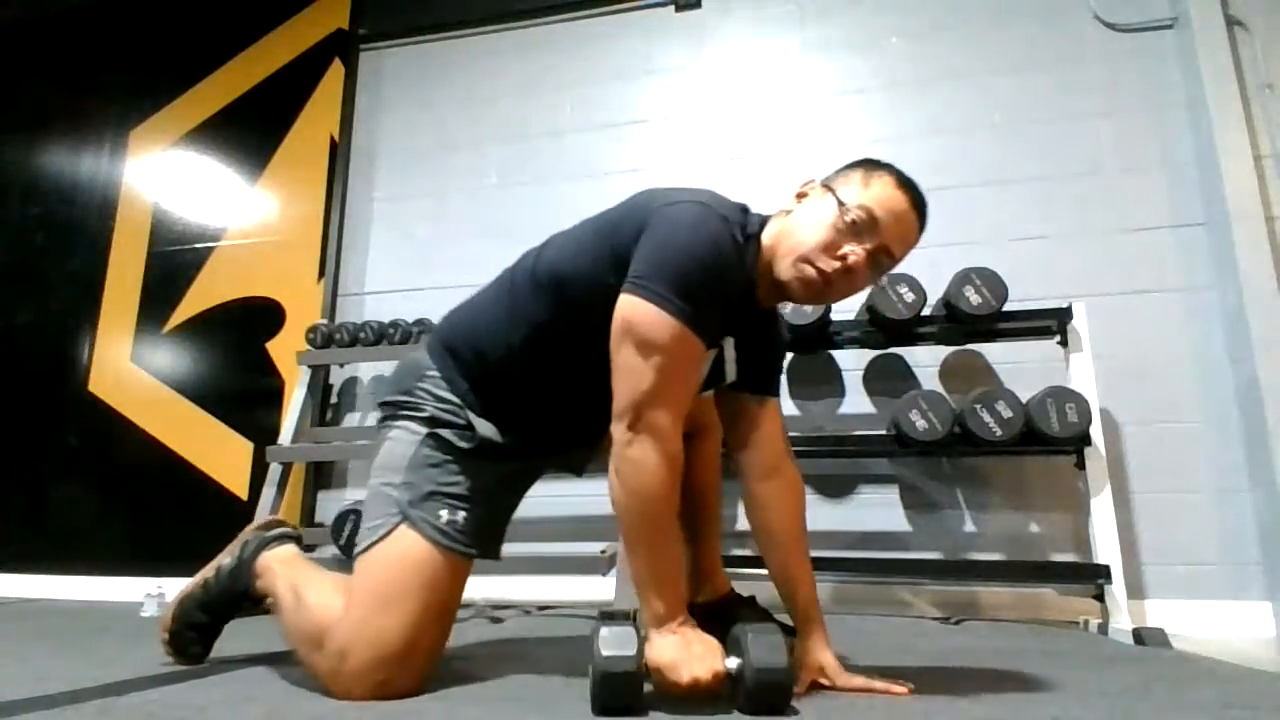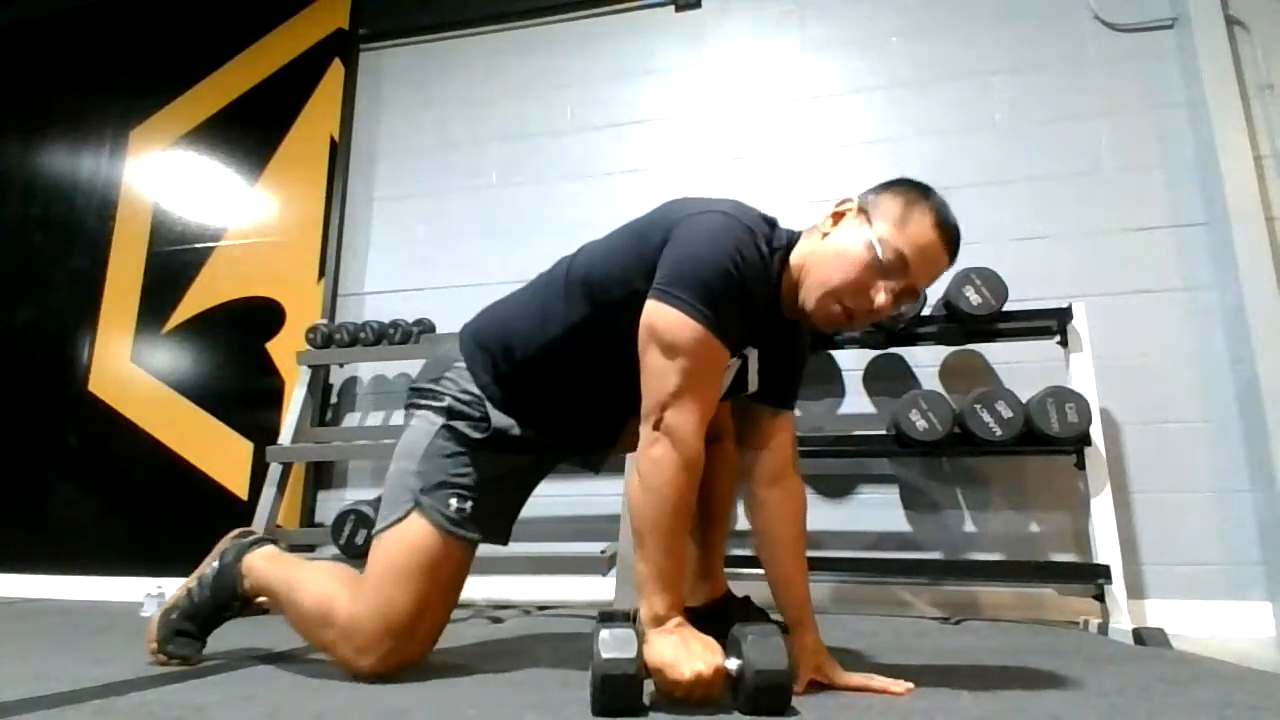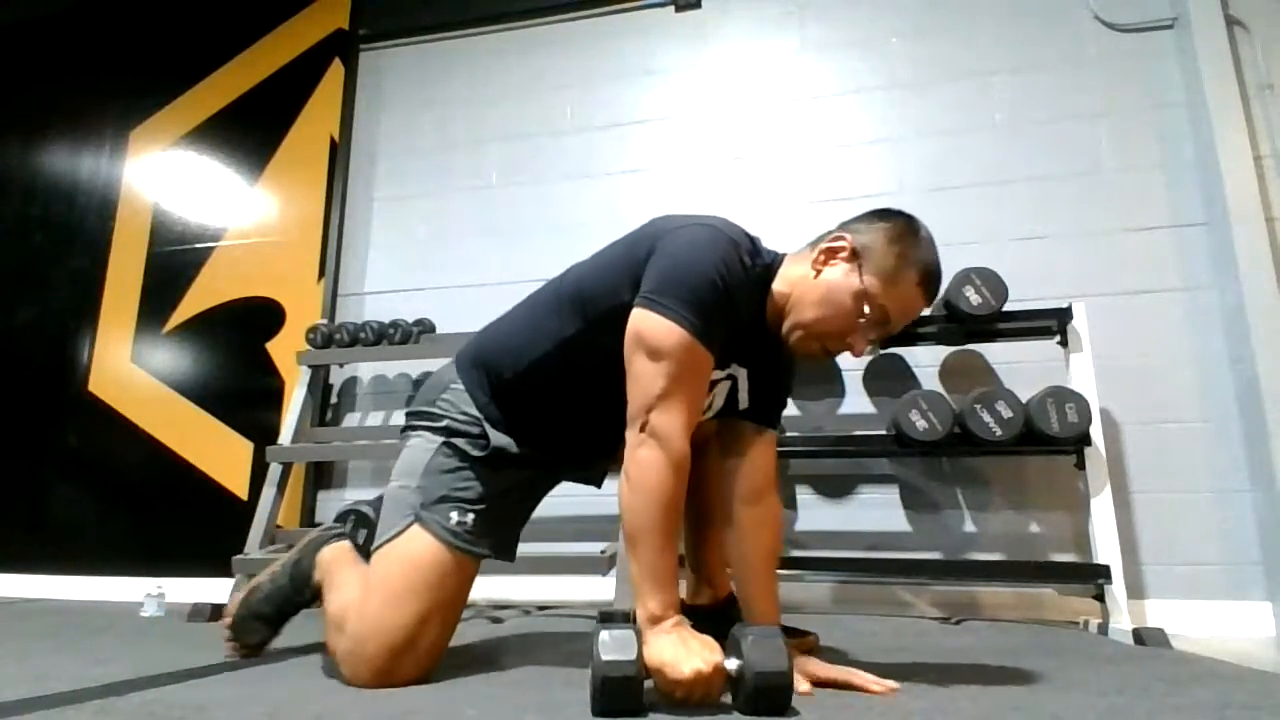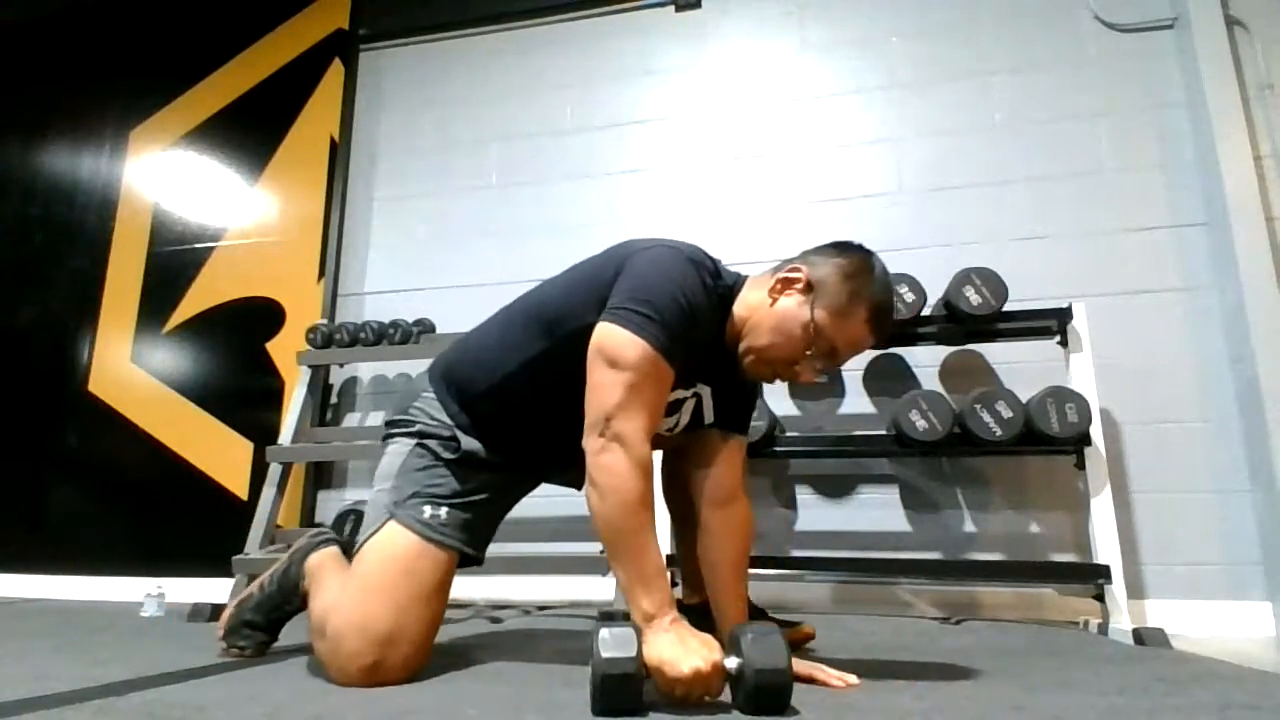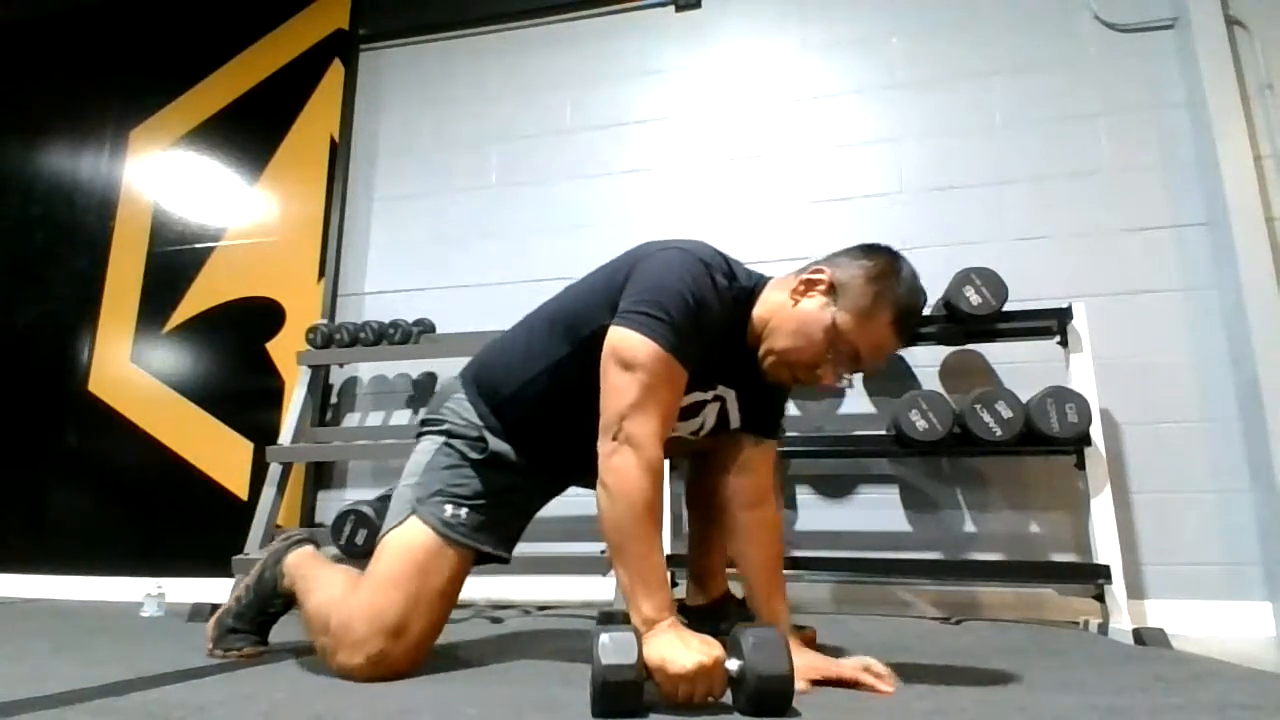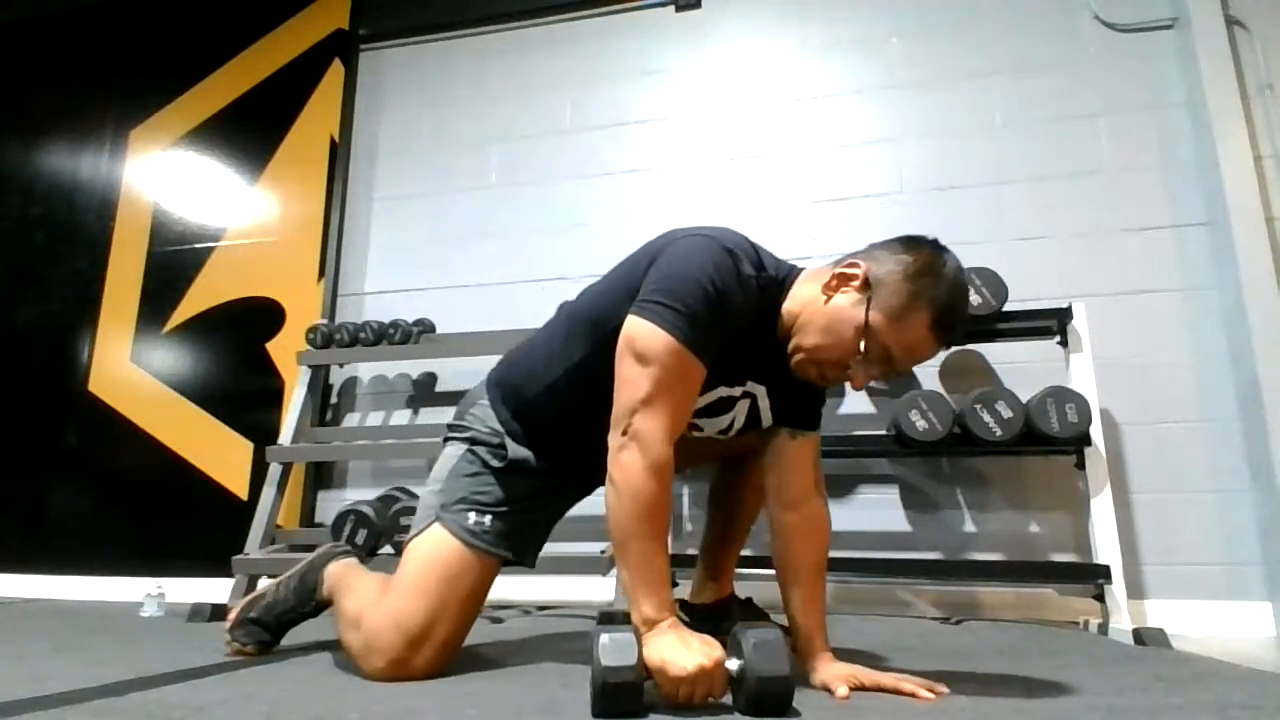
dt=0.4s
person 1, frame 1
left shoulder: (760, 326)
right shoulder: (698, 235)
left elbow: (768, 471)
right elbow: (642, 434)
left wrist: (809, 635)
right wrist: (662, 626)
left hip: (556, 420)
right hip: (460, 408)
right knee: (369, 668)
left ankle: (709, 599)
right ankle: (270, 563)
person 1, frame 2
left shoulder: (785, 334)
right shoulder: (723, 245)
left elbow: (772, 475)
right elbow: (665, 435)
left wrist: (802, 642)
right wrist: (662, 624)
left hip: (579, 415)
right hip: (482, 401)
right knee: (377, 641)
left ankle: (708, 600)
right ankle: (254, 567)
person 1, frame 3
left shoulder: (771, 353)
right shoulder: (708, 259)
left elbow: (747, 492)
right elbow: (654, 439)
right wrist: (661, 626)
left hip: (578, 433)
right hip: (479, 420)
right knee: (380, 658)
left ankle: (711, 602)
right ankle: (328, 563)
person 1, frame 4
left shoulder: (735, 367)
right shoulder: (671, 281)
left elbow: (717, 499)
right elbow: (614, 447)
left wrist: (732, 639)
right wrist: (658, 625)
left hip: (554, 441)
right hip: (457, 430)
right knee: (368, 656)
left ankle: (698, 603)
right ankle: (315, 566)
person 1, frame 5
left shoulder: (766, 369)
right shoulder: (686, 283)
left elbow: (752, 504)
right elbow: (627, 447)
left wrist: (786, 641)
right wrist: (654, 626)
left hip: (577, 445)
right hip: (485, 430)
right knee: (372, 647)
left ankle: (705, 604)
right ankle: (294, 567)
person 1, frame 6
left shoulder: (804, 361)
right shoulder: (709, 273)
left elbow: (796, 500)
right elbow: (638, 444)
left wrist: (816, 654)
right wrist: (657, 627)
left hip: (602, 446)
right hip: (511, 435)
right knee: (397, 651)
left ankle: (712, 602)
right ankle: (335, 576)
